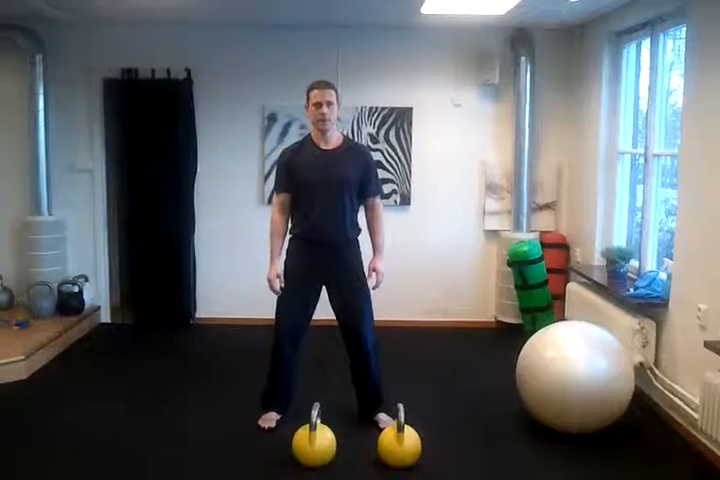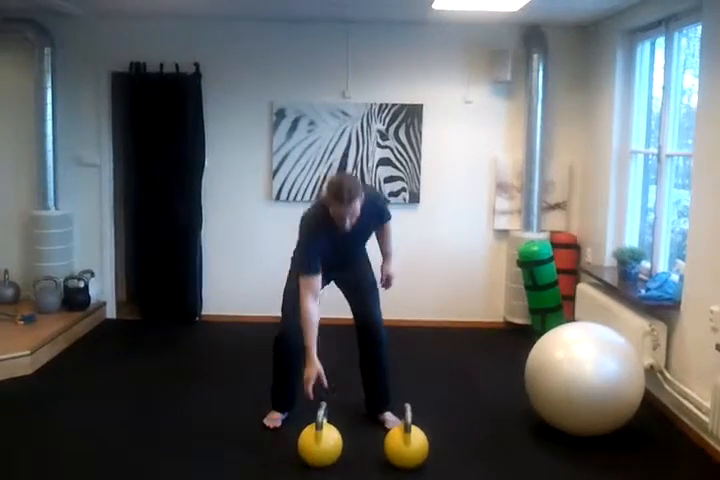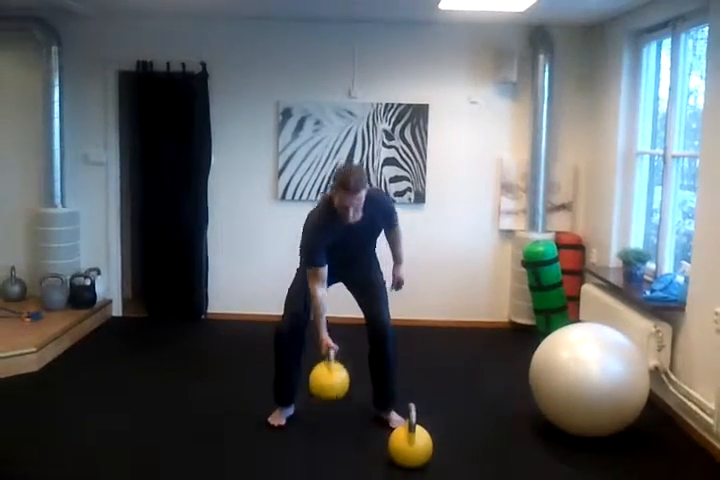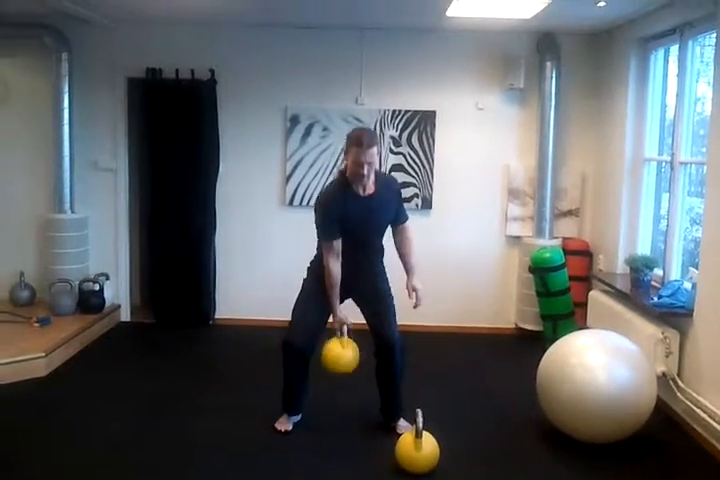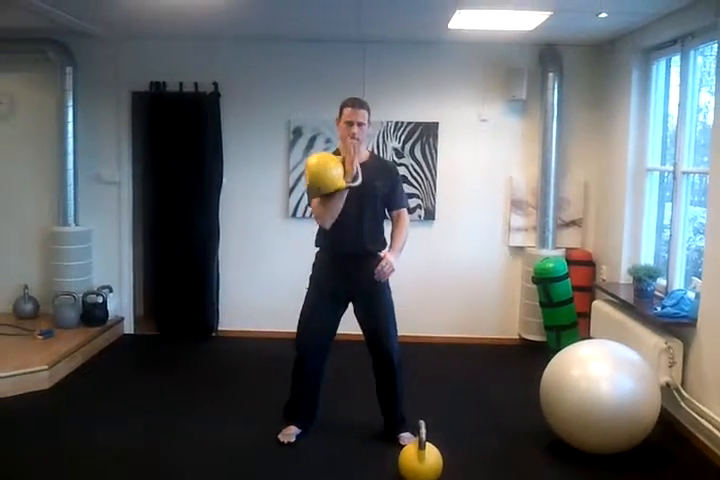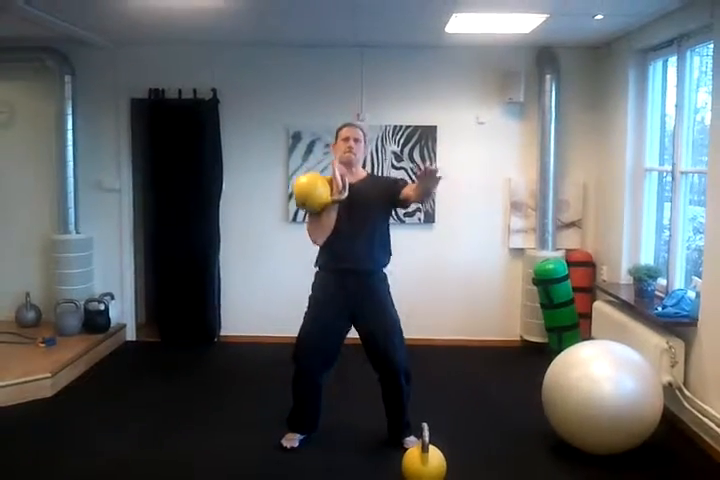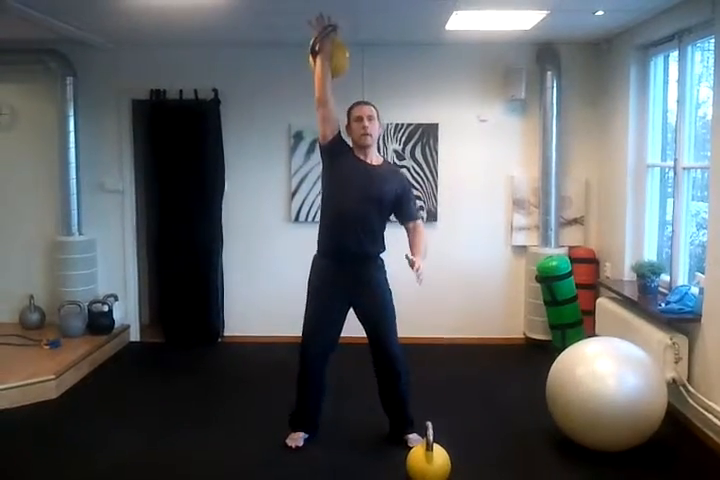
dt=0.7s
person 1, frame 1
left shoulder: (359, 155)
right shoulder: (292, 157)
left elbow: (373, 207)
right elbow: (280, 211)
left wrist: (378, 255)
right wrist: (275, 260)
left hip: (345, 255)
right hip: (302, 255)
left knee: (360, 333)
right knee: (287, 332)
left ankle: (372, 407)
right ankle: (274, 405)
person 1, frame 2
left shoulder: (375, 200)
right shoulder: (312, 224)
left elbow: (384, 224)
right elbow: (309, 297)
left wrist: (387, 260)
right wrist: (312, 359)
left hip: (354, 259)
right hip: (310, 268)
left knee: (372, 326)
right knee: (288, 332)
left ankle: (380, 407)
right ankle: (280, 405)
person 1, frame 3
left shoulder: (381, 201)
right shoulder: (317, 223)
left elbow: (392, 228)
right elbow: (317, 284)
left wrist: (398, 264)
right wrist: (322, 334)
left hip: (363, 264)
right hip: (319, 268)
left knee: (382, 327)
right knee: (289, 328)
left ankle: (385, 406)
right ankle: (284, 404)
person 1, frame 4
left shoulder: (391, 187)
right shoulder: (330, 198)
left elbow: (401, 230)
right elbow: (332, 256)
left wrist: (411, 275)
right wrist: (335, 306)
left hip: (371, 271)
right hip: (328, 271)
left knee: (389, 341)
right knee: (296, 341)
left ankle: (393, 415)
right ankle: (292, 410)
person 1, frame 5
left shoulder: (386, 169)
left elbow: (401, 217)
right elbow: (324, 219)
left wrist: (393, 252)
right wrist: (348, 180)
left hip: (370, 268)
right hip: (330, 266)
left knee: (386, 349)
right knee: (310, 346)
left ankle: (396, 425)
right ankle: (298, 419)
person 1, frame 6
left shoulder: (385, 186)
left elbow: (417, 194)
right elbow: (318, 237)
left wrist: (427, 183)
right wrist: (336, 197)
left hip: (372, 284)
right hip: (330, 283)
left knee: (394, 362)
right knee: (307, 358)
left ankle: (401, 430)
right ankle: (300, 426)
person 1, frame 7
left shoulder: (395, 178)
right shoulder: (335, 157)
left elbow: (413, 223)
right elbow: (322, 103)
left wrist: (417, 256)
right wrist: (323, 53)
left hip: (369, 271)
right hip: (329, 268)
left knee: (388, 351)
right knee: (314, 350)
left ankle: (403, 426)
right ankle: (303, 424)
